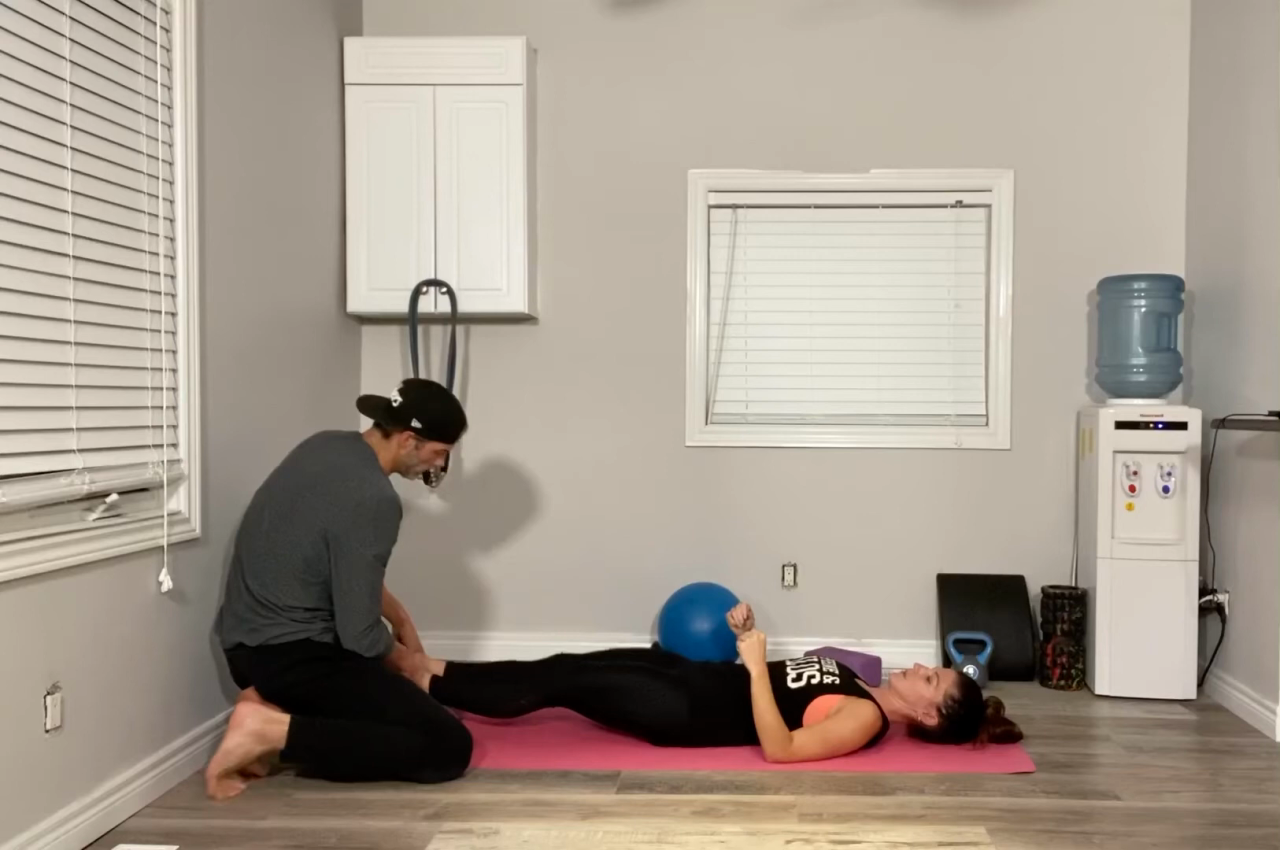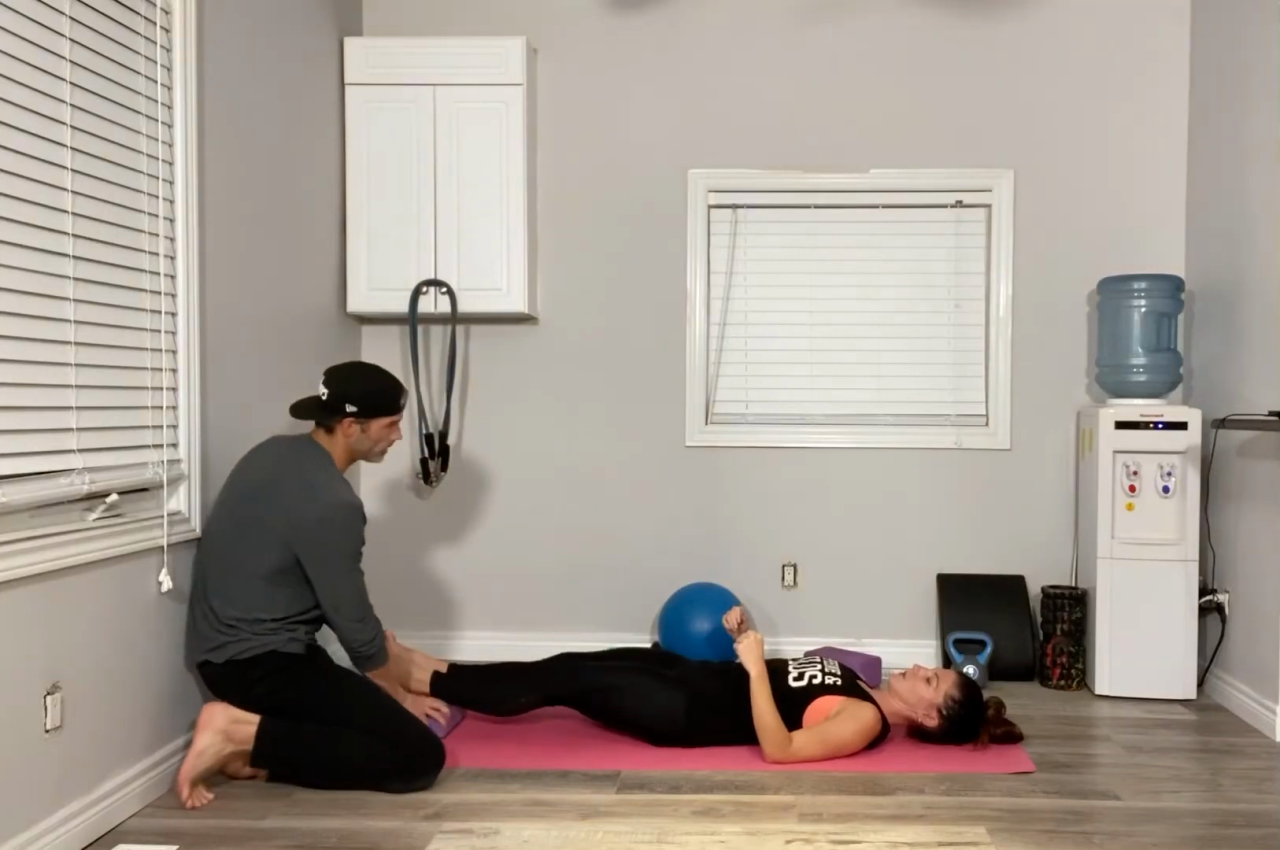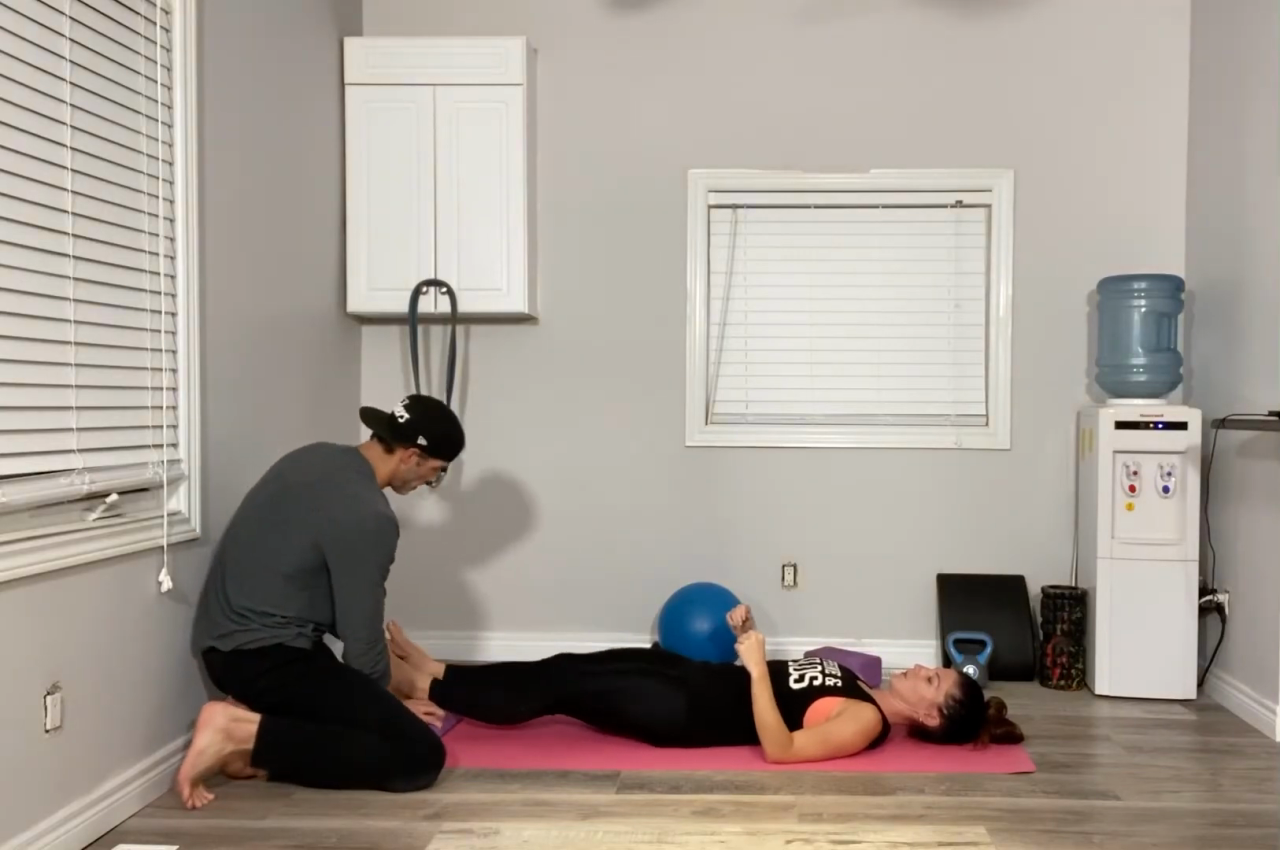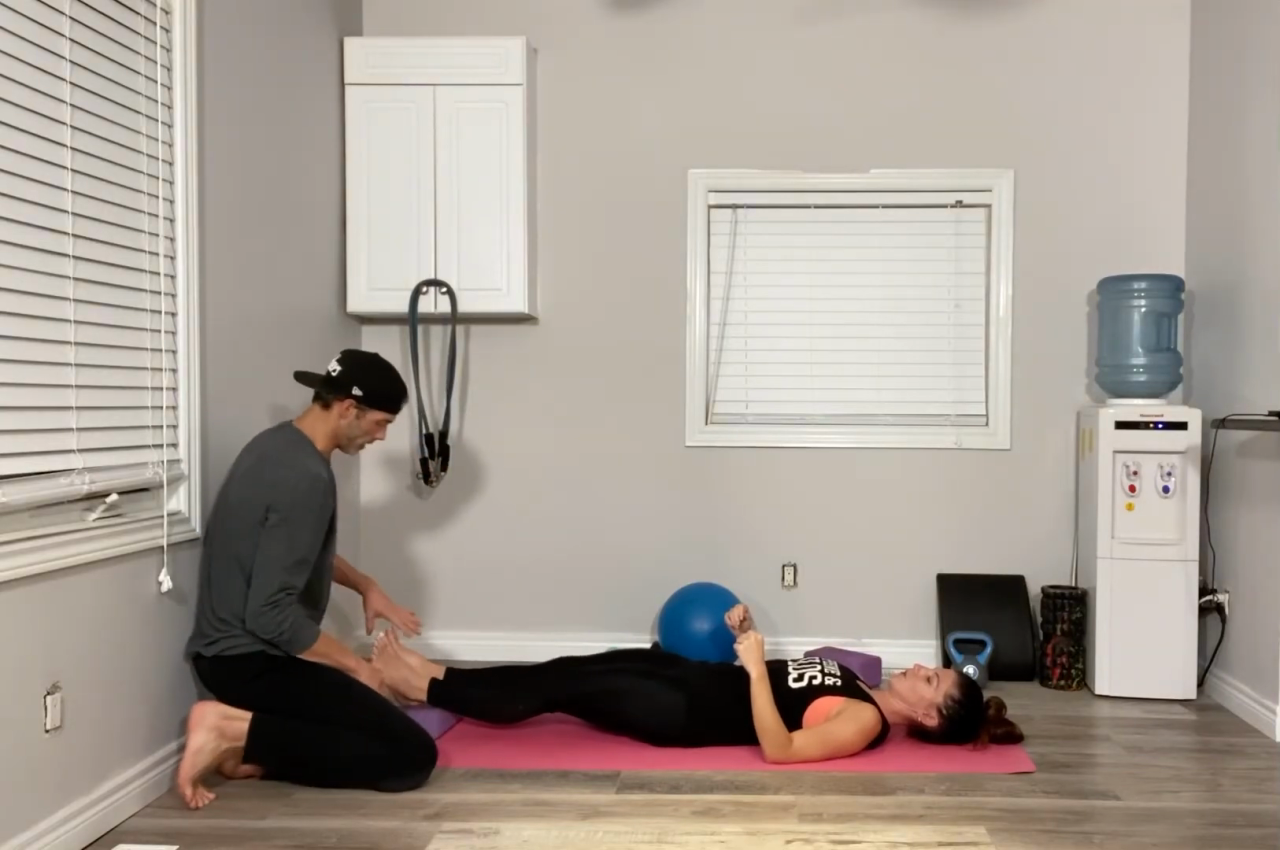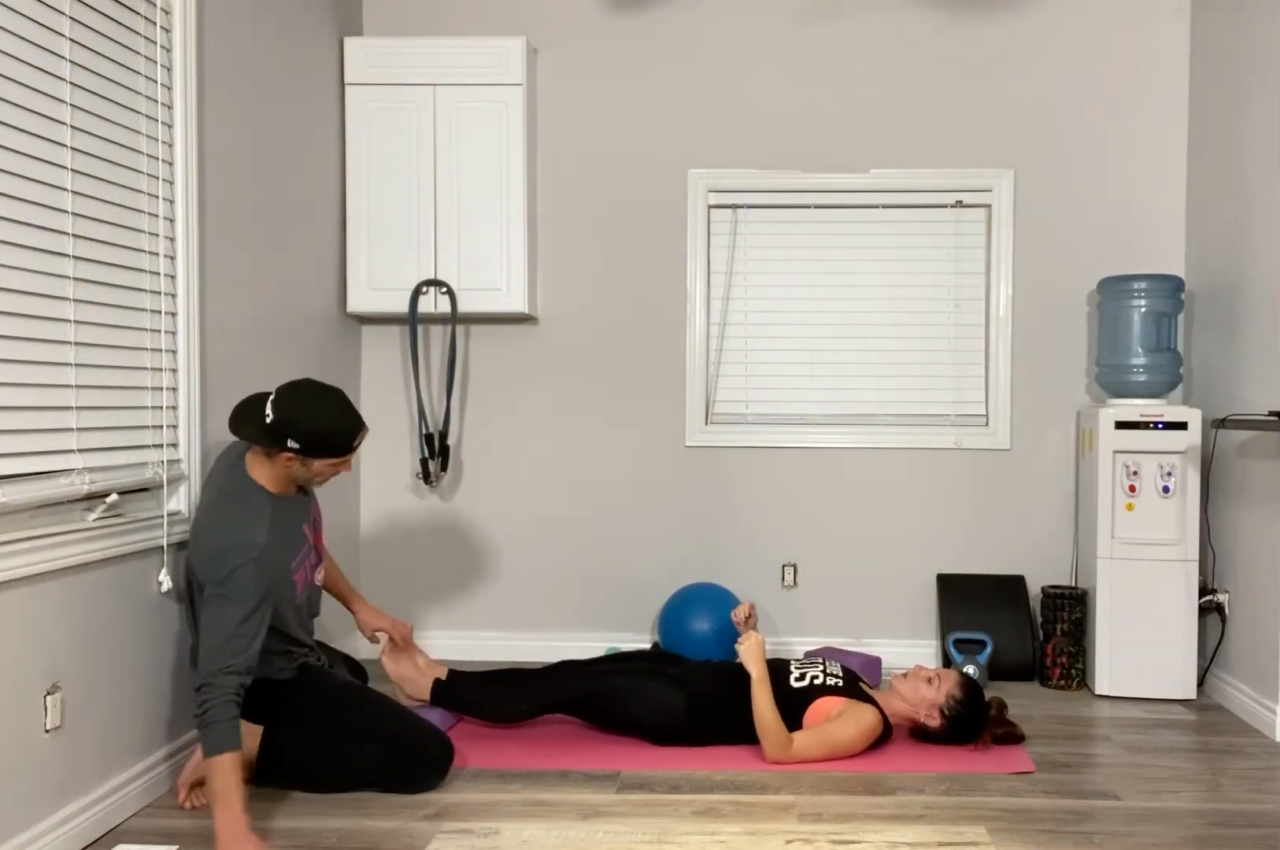
dt=1s
person 1, frame 1
left shoulder: (865, 719)
right shoulder: (861, 688)
left elbow: (779, 747)
left wrist: (754, 664)
right wrist: (748, 637)
left hip: (699, 714)
right hip: (707, 678)
left knee: (567, 686)
right knee: (568, 665)
left ankle: (430, 685)
right ankle: (439, 671)
person 1, frame 2
left shoulder: (866, 721)
right shoulder: (862, 688)
left elbow: (779, 747)
left wrist: (755, 665)
right wrist: (747, 637)
left hip: (701, 714)
right hip: (705, 677)
left knee: (570, 683)
right knee: (571, 665)
left ankle: (430, 685)
right ankle: (440, 672)
person 1, frame 3
left shoulder: (865, 723)
right shoulder: (860, 690)
left elbow: (778, 747)
left wrist: (754, 664)
right wrist: (750, 639)
left hip: (699, 715)
right hip: (704, 678)
left knee: (566, 691)
right knee: (568, 666)
left ankle: (425, 691)
right ankle: (437, 671)
person 1, frame 4
left shoulder: (865, 723)
right shoulder: (863, 690)
left elbow: (778, 747)
left wrist: (754, 666)
right wrist: (749, 637)
left hip: (699, 714)
right hip: (705, 678)
left knee: (568, 693)
right knee: (572, 668)
left ankle: (427, 689)
right ankle: (439, 677)
person 1, frame 5
left shoulder: (867, 724)
right shoulder: (862, 691)
left elbow: (778, 748)
left wrist: (755, 667)
right wrist: (752, 636)
left hip: (698, 713)
right hip: (704, 677)
left knee: (568, 694)
right knee: (573, 672)
left ankle: (431, 689)
right ankle: (441, 675)
person 2, frame 1
left shoulder: (325, 447)
right shoulder: (373, 500)
right elbow: (360, 633)
left wrist: (401, 619)
right wrist: (404, 661)
right hip: (291, 652)
right knee: (449, 748)
left ankle: (274, 707)
right ankle: (275, 732)
person 2, frame 2
left shoulder: (279, 452)
right shoulder: (330, 504)
right elbow: (354, 623)
left wrist: (393, 654)
right wrist: (396, 694)
left hip: (225, 649)
right hip: (259, 660)
left knee: (363, 719)
right knee: (419, 756)
left ankle: (248, 722)
right ankle: (242, 734)
person 2, frame 3
left shoulder: (317, 458)
right shoulder: (367, 516)
right elbow: (362, 648)
right wrist: (392, 702)
left hip: (227, 641)
right hip: (263, 653)
left knee: (365, 717)
right knee: (420, 757)
left ankle: (252, 718)
right ankle: (243, 734)
person 2, frame 4
left shoulder: (279, 444)
right shoulder: (304, 478)
right elbow: (270, 613)
left wrist: (368, 588)
right wrist: (355, 665)
left hip: (232, 650)
right hip: (251, 660)
left knee: (366, 721)
right knee: (412, 755)
left ankle: (246, 737)
right ankle: (236, 731)
person 2, frame 5
left shoulder: (254, 456)
right shoulder: (245, 545)
left elbow: (310, 545)
right elbow: (217, 686)
left wrist: (357, 604)
left hip: (280, 651)
right hip: (267, 680)
left knee: (351, 677)
right knee: (429, 757)
left ankle: (250, 741)
right ankle: (249, 747)
